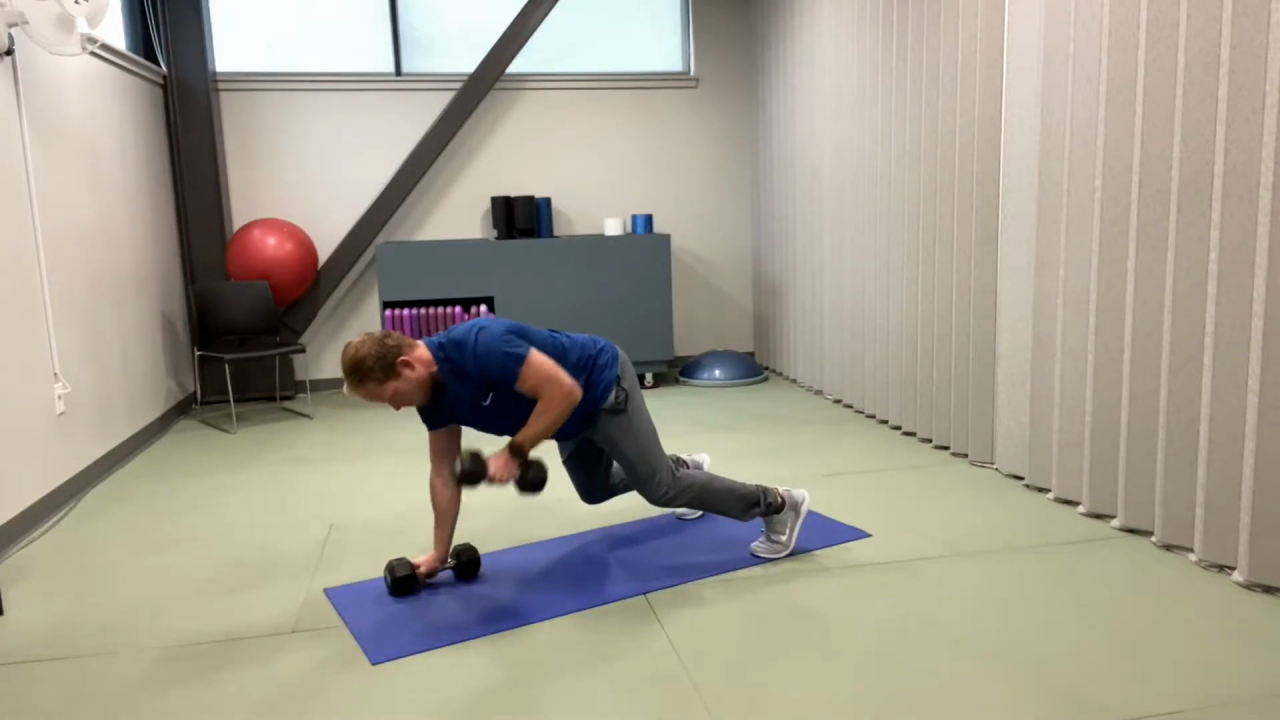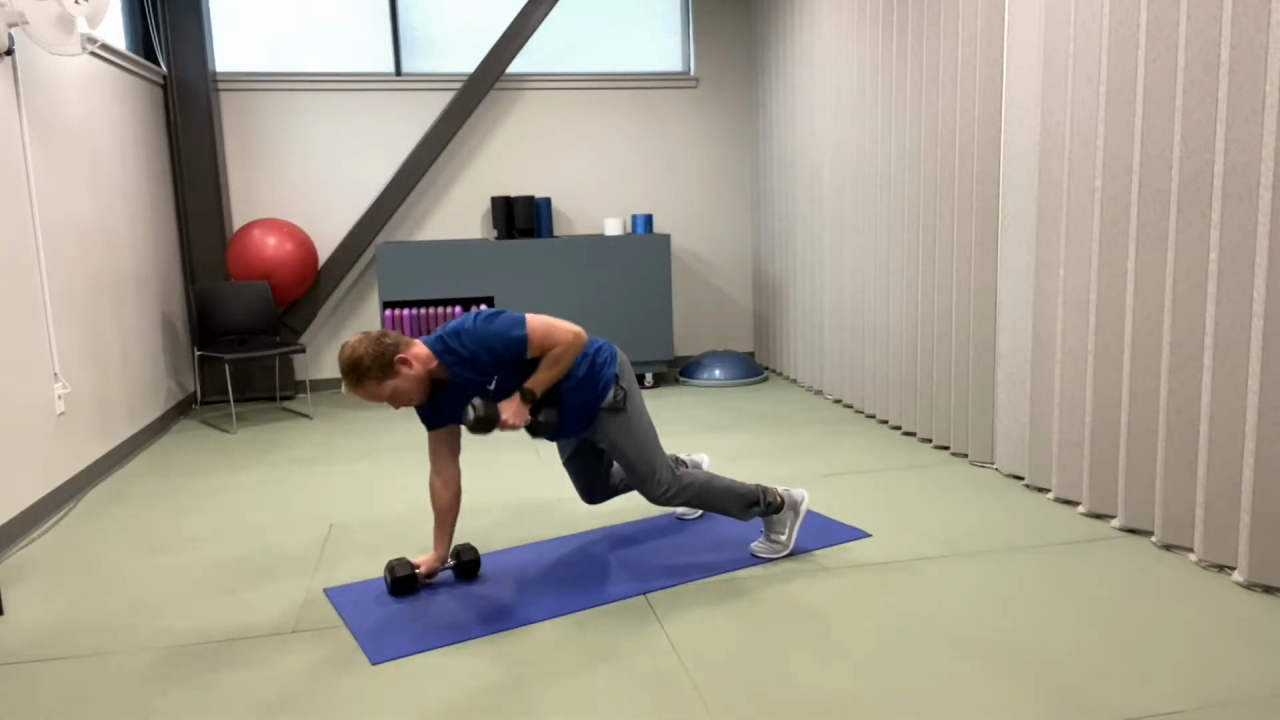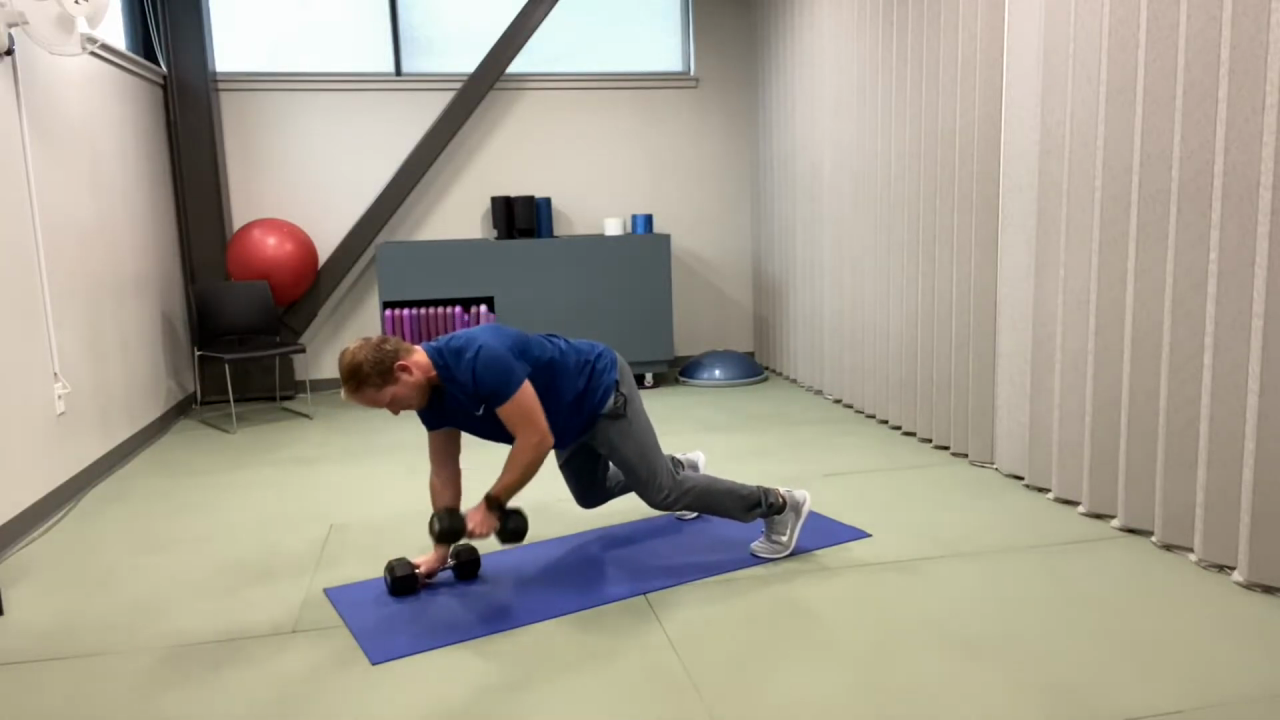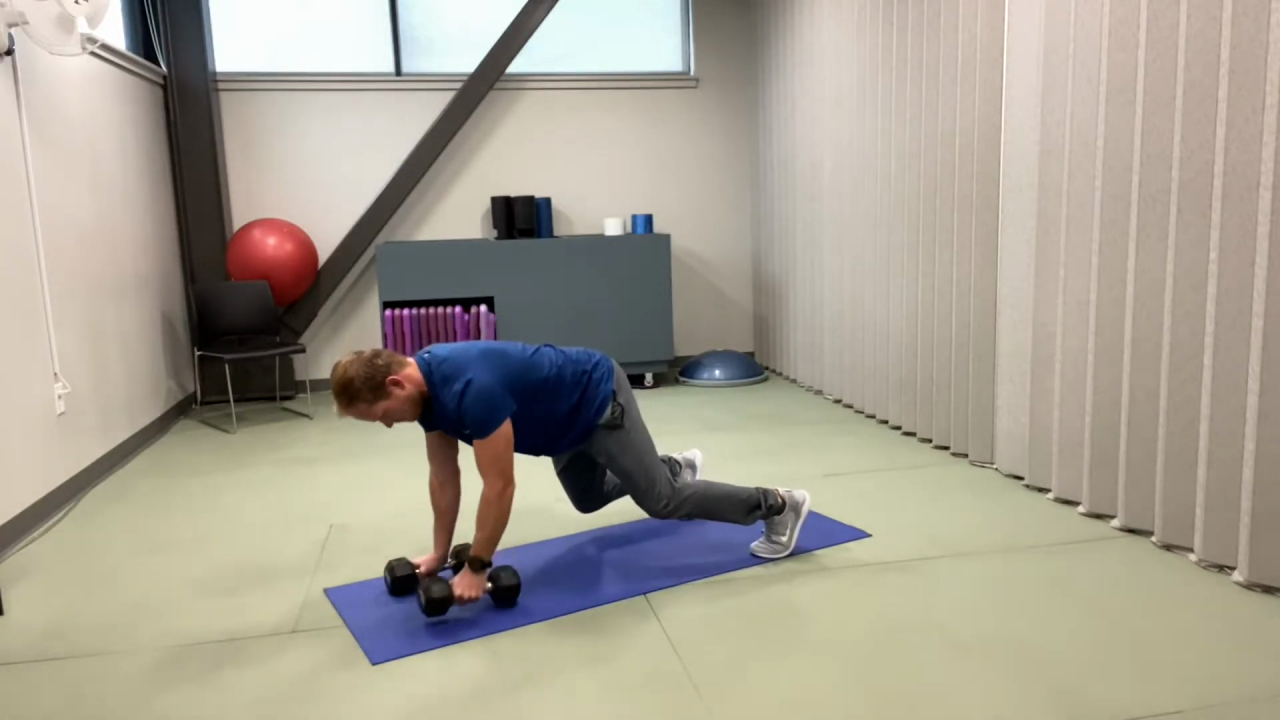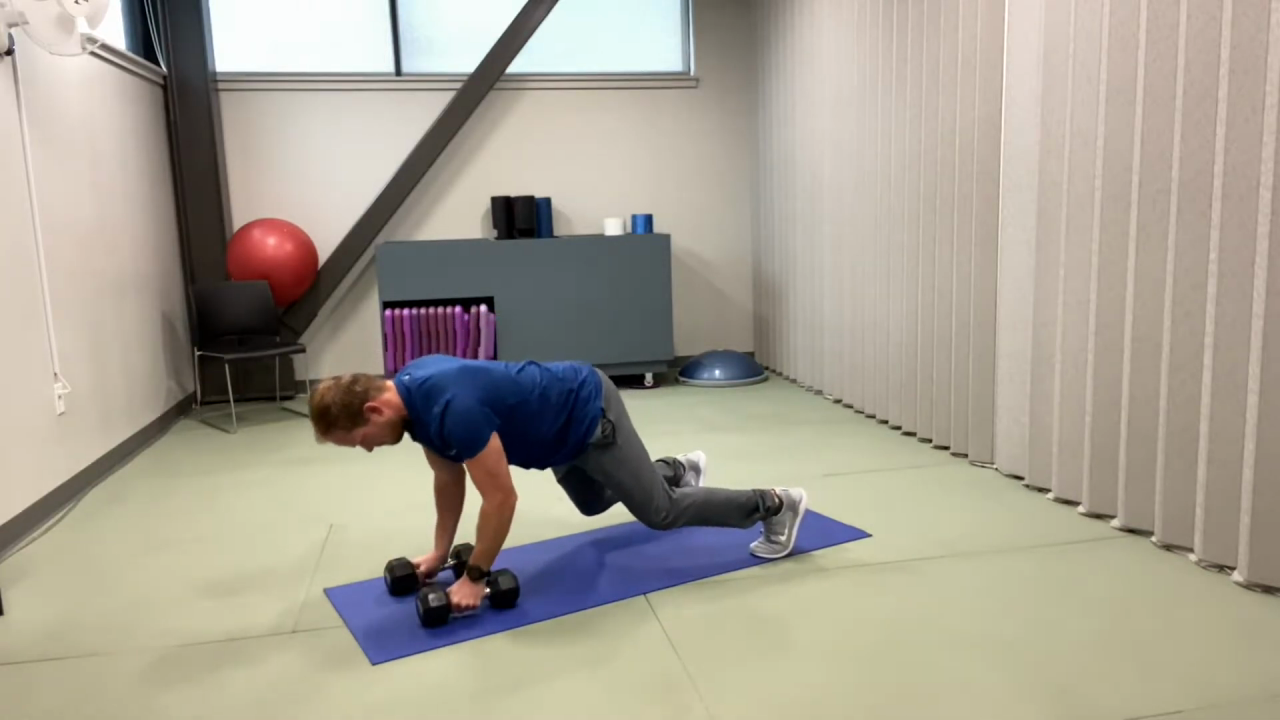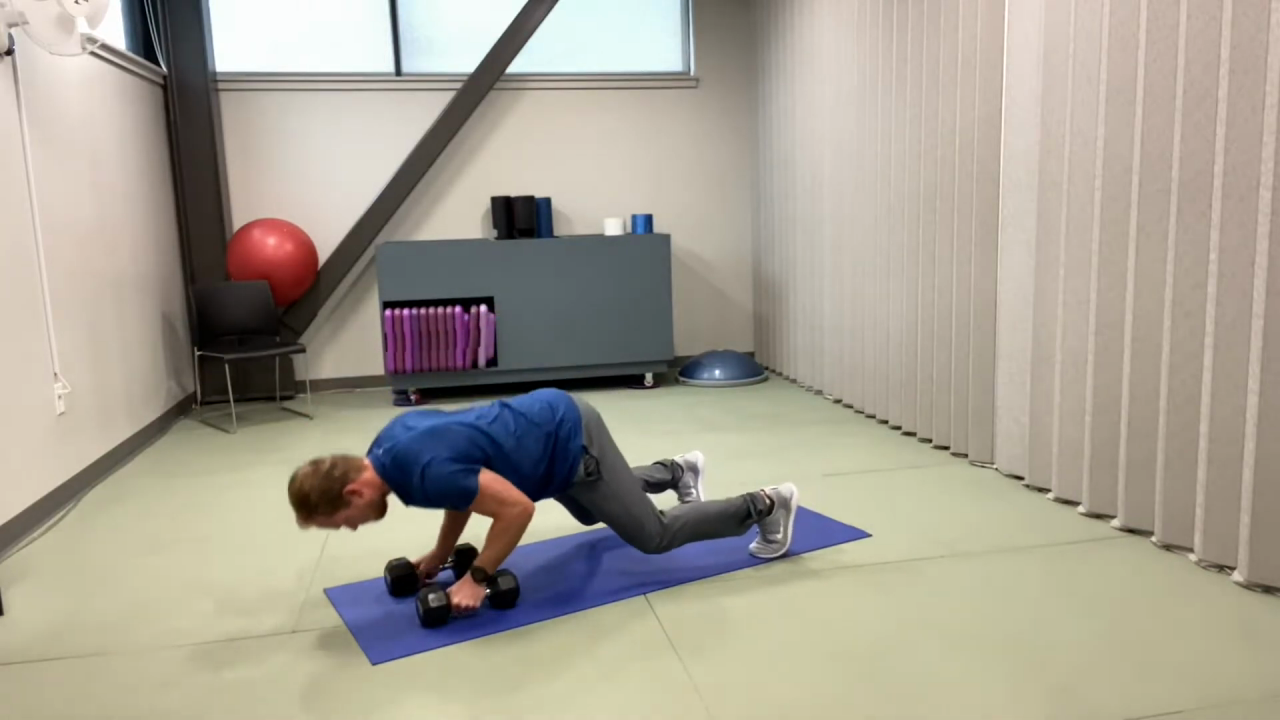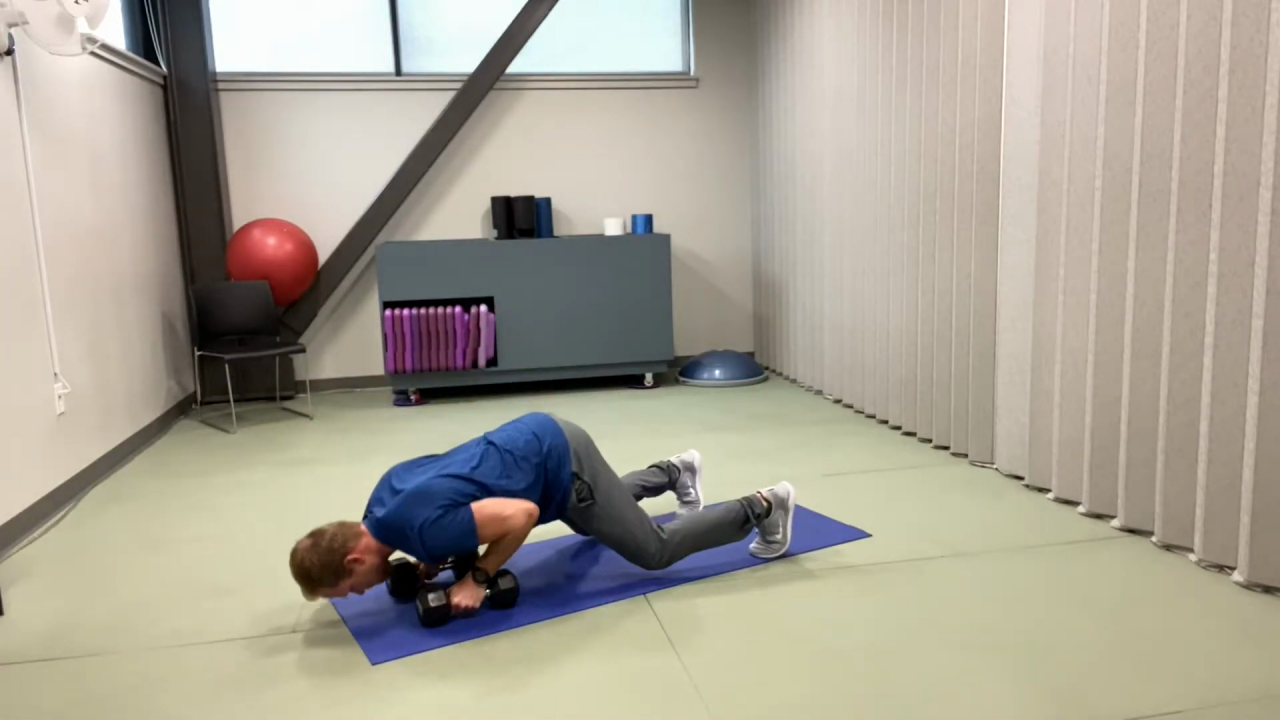
dt=0.3s
person 1, frame 1
left shoulder: (482, 346)
right shoulder: (433, 385)
left elbow: (566, 392)
right elbow: (444, 471)
left wrist: (513, 454)
right wrist: (439, 552)
left hip: (601, 383)
right hip: (575, 406)
left knee: (659, 487)
right knee: (595, 490)
left ankle: (777, 504)
right ankle: (684, 465)
person 1, frame 2
left shoulder: (480, 334)
right shoulder: (432, 390)
left elbow: (573, 337)
right elbow: (445, 473)
left wrist: (522, 396)
right wrist: (440, 552)
left hip: (600, 382)
right hip: (568, 408)
left knee: (659, 486)
right knee: (596, 490)
left ankle: (777, 502)
right ankle: (684, 464)
person 1, frame 3
left shoulder: (481, 356)
right shoulder: (432, 390)
left elbow: (537, 440)
right elbow: (445, 474)
left wrist: (491, 507)
right wrist: (440, 551)
left hip: (600, 389)
right hip: (572, 414)
left knee: (660, 491)
right knee: (593, 494)
left ankle: (778, 504)
right ankle: (681, 464)
person 1, frame 4
left shoulder: (471, 386)
right shoulder: (427, 383)
left elbow: (500, 486)
right elbow: (443, 475)
left wrist: (476, 568)
right wrist: (439, 553)
left hip: (597, 396)
right hip: (567, 411)
left knee: (660, 499)
right knee: (590, 499)
left ankle: (778, 504)
right ankle: (677, 464)
person 1, frame 5
left shoulder: (452, 406)
right shoulder: (410, 393)
left elbow: (500, 498)
right elbow: (448, 477)
left wrist: (474, 577)
right wrist: (440, 552)
left hip: (588, 411)
right hip: (563, 417)
left knee: (659, 510)
right knee: (593, 502)
left ankle: (775, 504)
right ankle: (678, 469)
person 1, frame 6
left shoulder: (425, 474)
right shoulder: (388, 449)
left elbow: (518, 508)
left wrist: (477, 578)
right wrist: (441, 554)
left hip: (571, 439)
right hip: (550, 418)
left knee: (654, 533)
right knee: (594, 512)
left ankle: (766, 505)
right ankle: (678, 470)
person 1, frame 7
left shoulder: (421, 527)
right shoulder: (387, 500)
left elbow: (522, 515)
left wrist: (478, 579)
right wrist: (435, 562)
left hip: (561, 463)
right hip: (542, 438)
left knee: (654, 549)
right knee: (595, 519)
left ankle: (763, 506)
right ankle: (676, 471)
